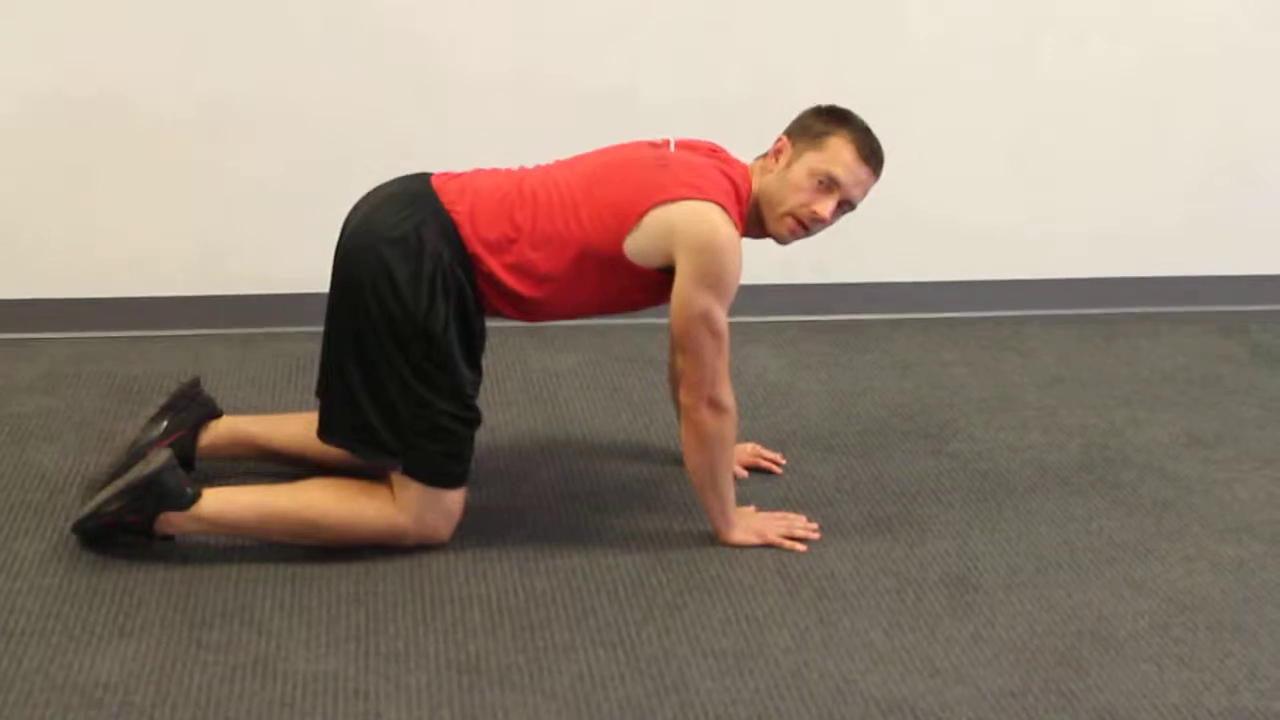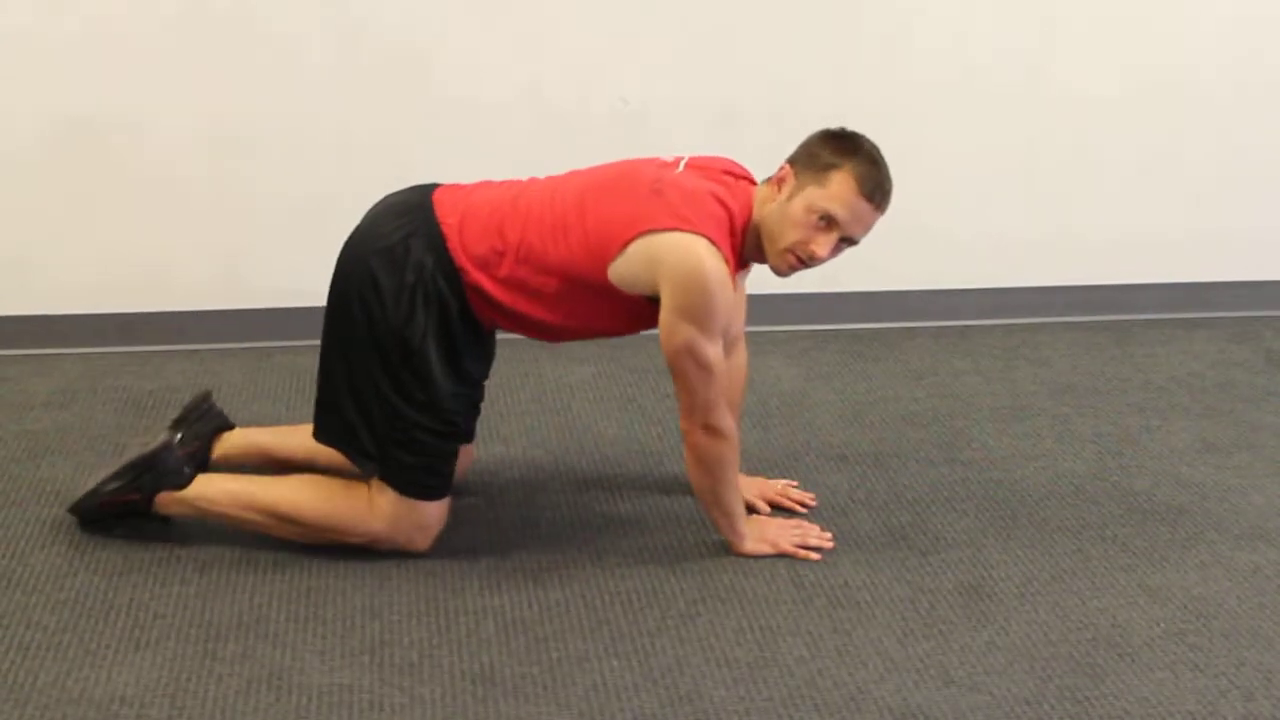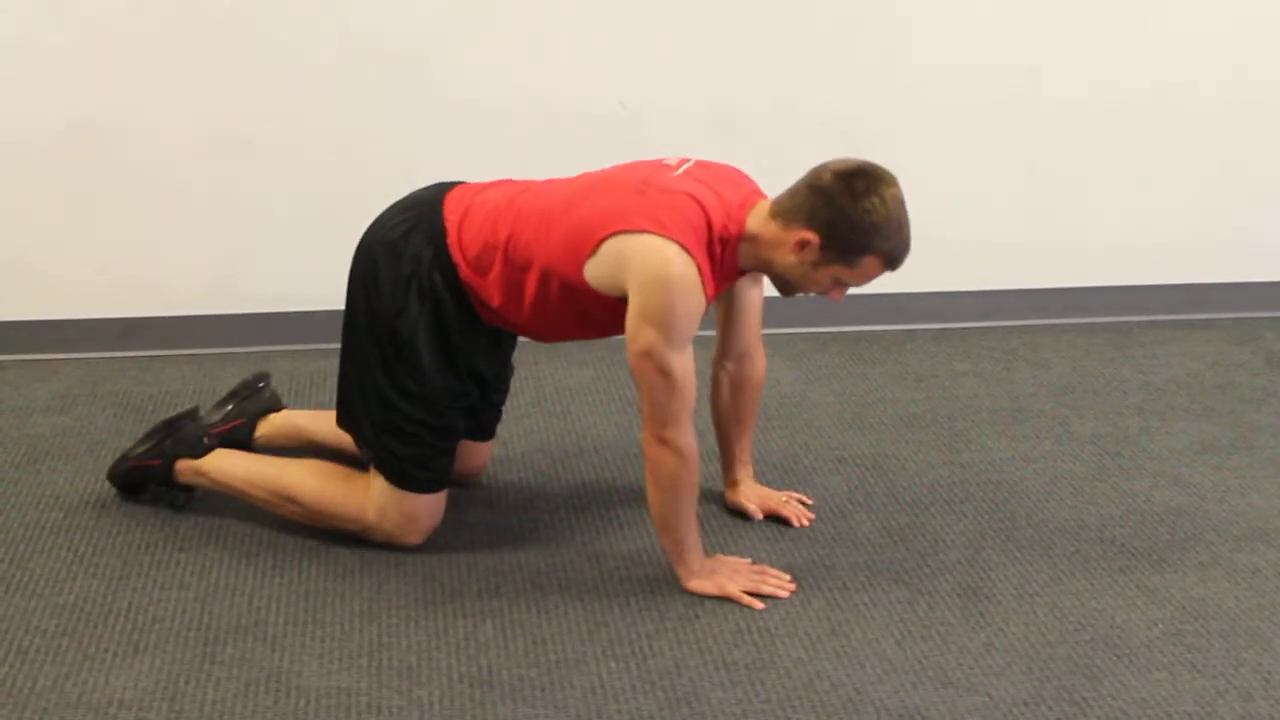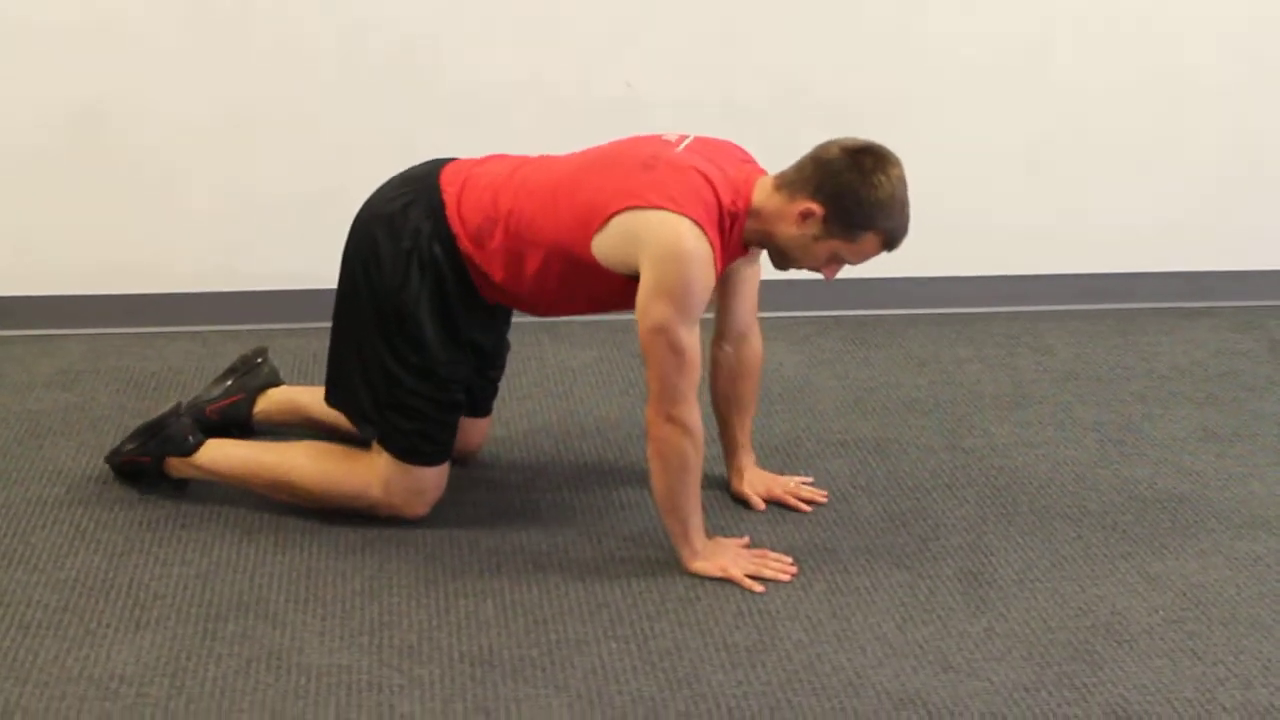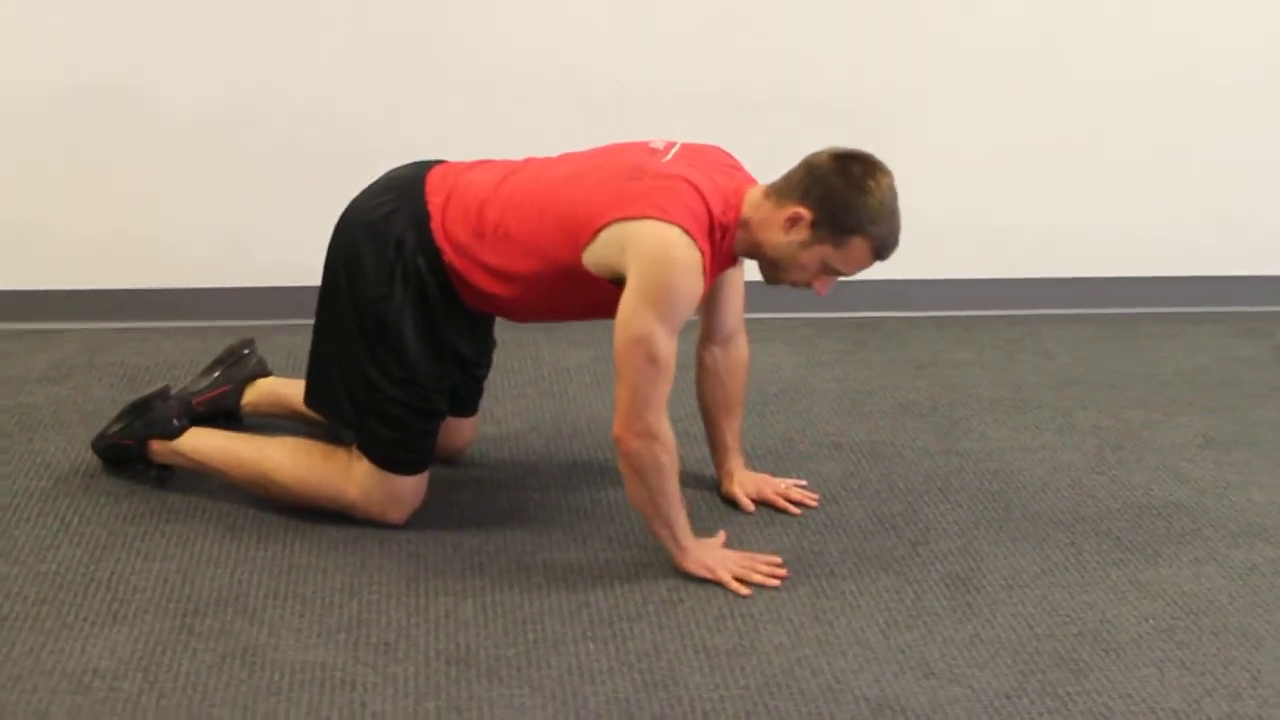
dt=1s
person 1, frame 1
left shoulder: (709, 173)
right shoulder: (712, 230)
left elbow: (686, 349)
right elbow: (707, 395)
left wrist: (710, 447)
right wrist: (728, 522)
left hip: (410, 224)
right hip: (417, 262)
left knee: (400, 446)
right knee: (426, 512)
left ankle: (202, 429)
right ankle: (173, 502)
person 1, frame 2
left shoulder: (733, 193)
right shoulder: (698, 259)
left elbow: (729, 353)
right elbow: (706, 424)
left wrist: (735, 480)
right wrist: (739, 530)
left hip: (431, 239)
right hip: (407, 277)
left knee: (437, 463)
right knee: (408, 522)
left ankle: (217, 442)
right ankle: (172, 488)
person 1, frame 3
left shoulder: (747, 210)
right shoulder: (672, 264)
left elbow: (741, 358)
right elbow: (666, 437)
left wrist: (741, 479)
right wrist: (693, 567)
left hip: (460, 246)
right hip: (415, 272)
left knee: (463, 461)
right knee: (405, 516)
left ankle: (259, 420)
right ankle: (190, 457)
person 1, frame 4
left shoulder: (744, 186)
right shoulder: (683, 241)
left elbow: (738, 339)
right elbow: (672, 415)
left wrist: (744, 467)
right wrist: (695, 548)
left hip: (455, 223)
right hip: (413, 246)
left knee: (462, 435)
right knee: (410, 486)
left ankle: (260, 397)
right ankle: (184, 450)
person 1, frame 5
left shoulder: (731, 192)
right shoulder: (673, 250)
left elbow: (723, 342)
right elbow: (637, 430)
left wrist: (732, 467)
right wrist: (686, 549)
left hip: (438, 217)
right hip: (398, 253)
left knee: (449, 436)
right knee: (386, 493)
left ankle: (248, 385)
right ankle: (167, 434)
